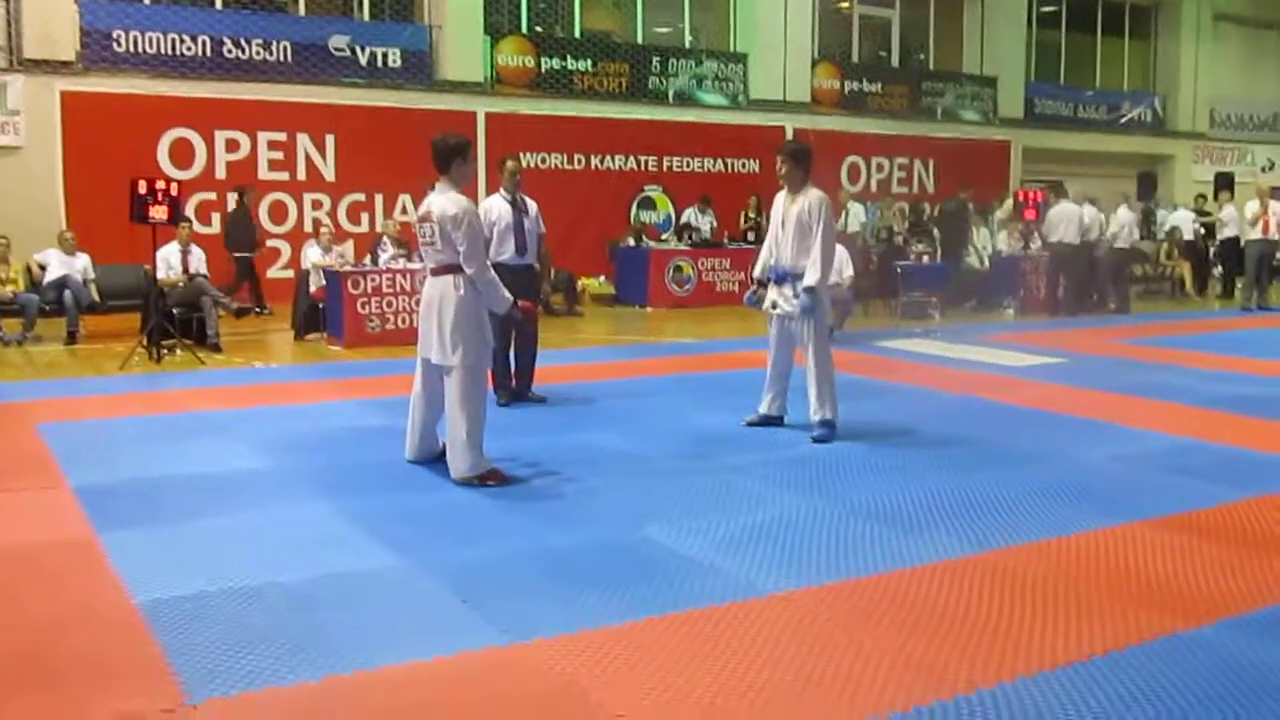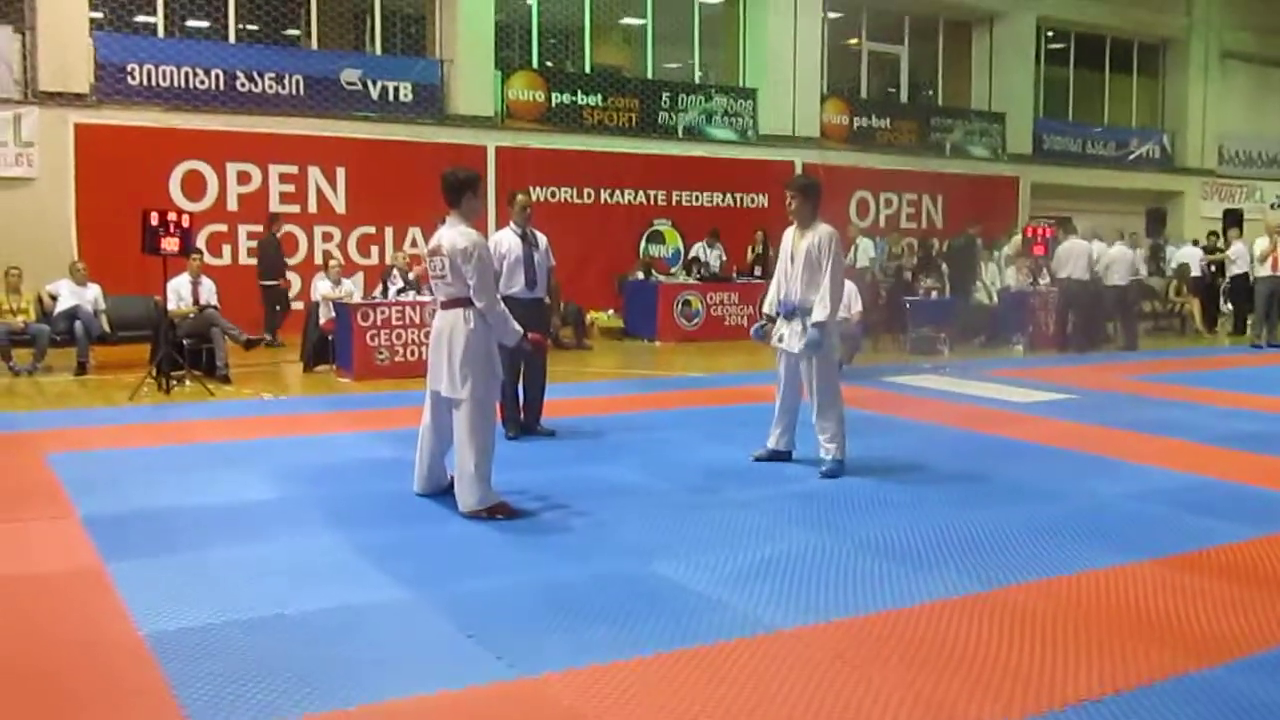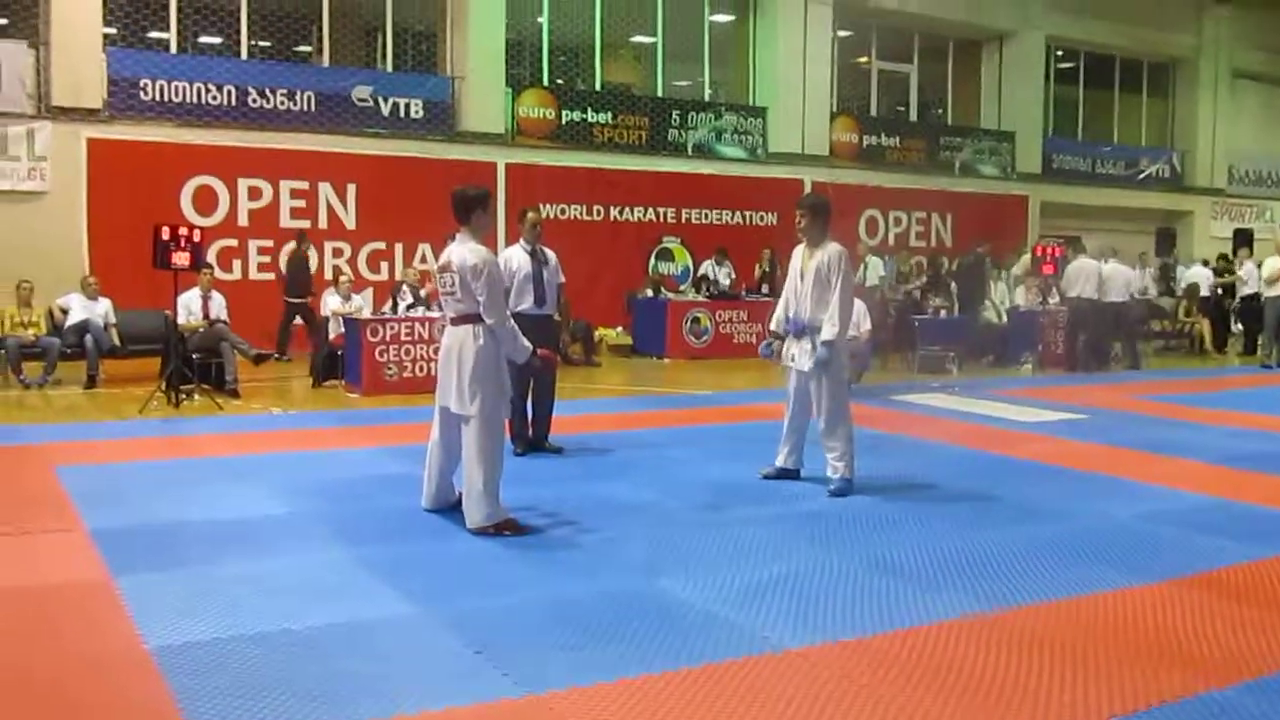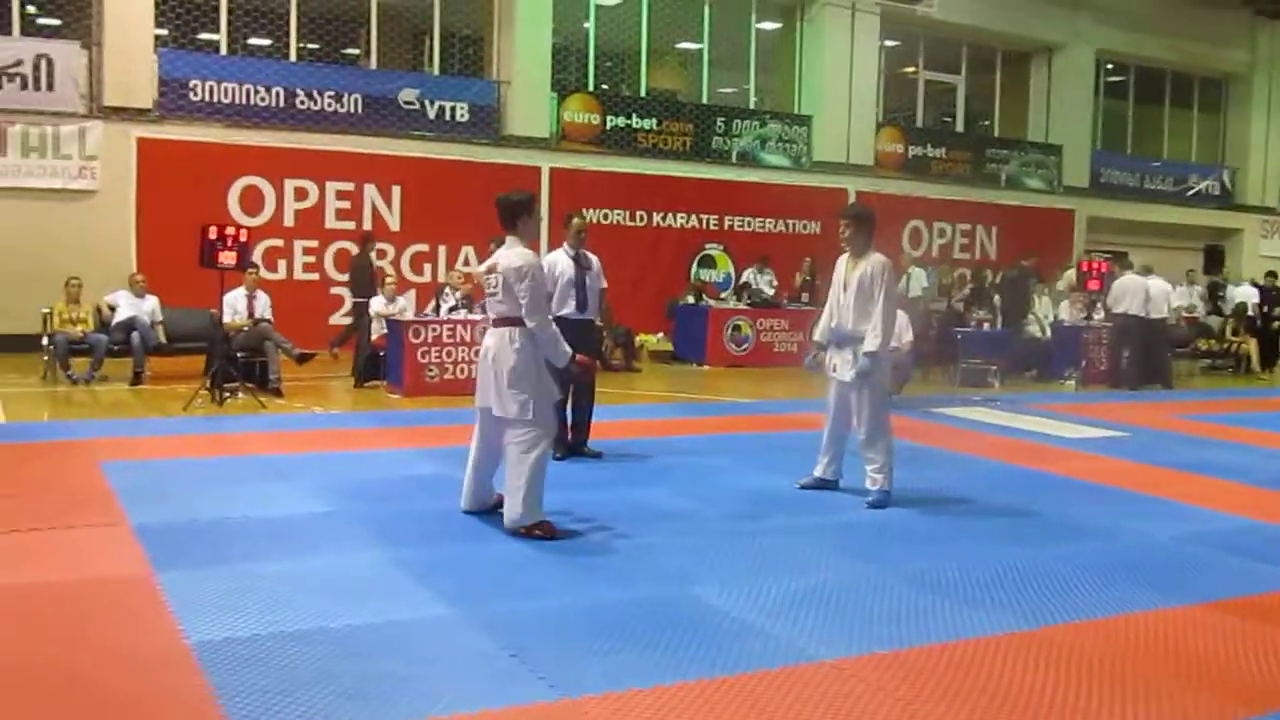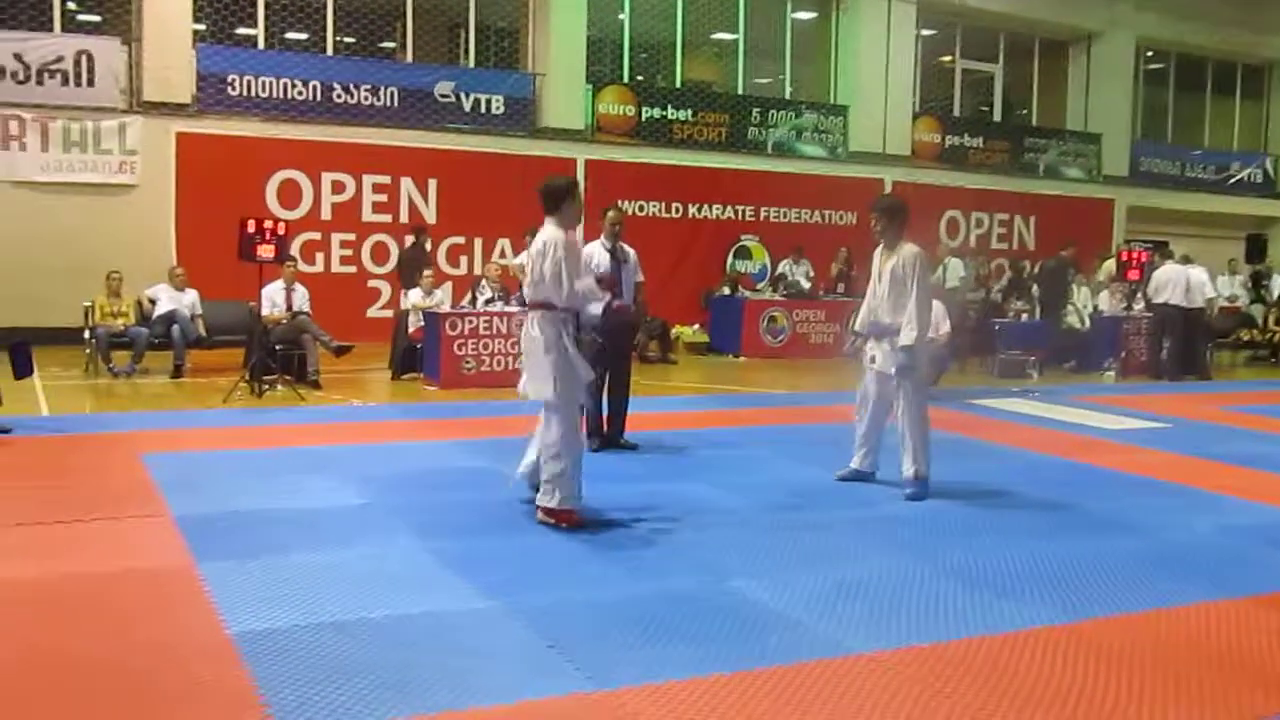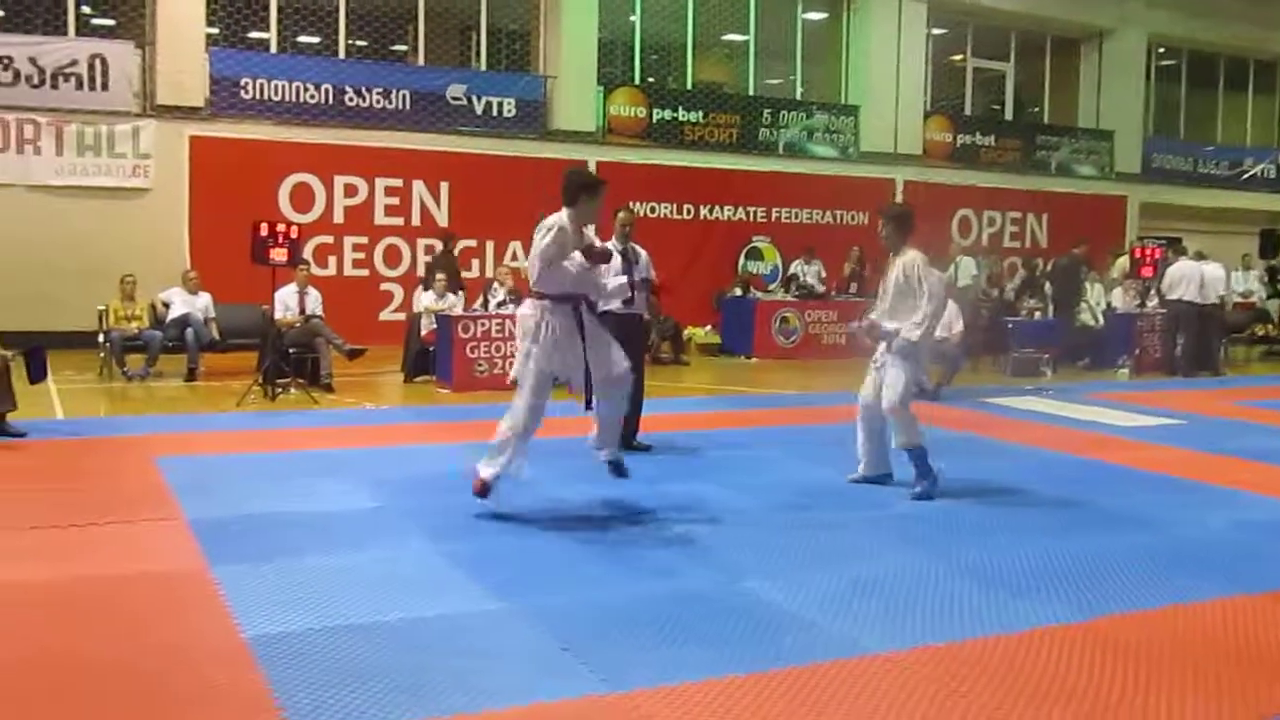
dt=0.2s
person 1, frame 1
left shoulder: (427, 205)
right shoulder: (461, 207)
right elbow: (476, 266)
right wrist: (508, 304)
left hip: (434, 291)
right hip: (459, 296)
left knee: (431, 373)
right knee: (465, 379)
left ankle: (422, 445)
right ankle: (468, 464)
person 1, frame 2
left shoulder: (437, 238)
right shoulder: (471, 241)
right elbow: (486, 299)
right wrist: (518, 336)
left hip: (444, 324)
right hip: (469, 329)
left knee: (440, 407)
right knee: (474, 412)
left ankle: (430, 478)
right ankle: (476, 498)
person 1, frame 3
left shoulder: (447, 255)
right shoulder: (481, 257)
right elbow: (496, 315)
right wrist: (528, 352)
left hip: (453, 339)
right hip: (478, 344)
left knee: (449, 423)
right knee: (483, 429)
left ankle: (438, 493)
right ankle: (484, 514)
person 1, frame 4
left shoulder: (495, 258)
right shoulder: (526, 261)
right elbow: (535, 317)
right wrist: (568, 358)
left hip: (495, 343)
right hip: (518, 348)
left knee: (493, 426)
right knee: (534, 431)
left ankle: (478, 495)
right ankle: (521, 513)
person 1, frame 5
left shoulder: (557, 237)
right shoulder: (557, 241)
right elbow: (563, 293)
left wrist: (605, 300)
right wrist: (606, 301)
left hip: (555, 330)
right hip: (549, 332)
left knee: (561, 410)
right knee: (564, 416)
left ankle: (535, 469)
right ankle: (553, 502)
person 1, frame 6
left shoulder: (584, 235)
right shoulder: (554, 228)
left elbow: (596, 286)
right elbow: (541, 272)
left wrist: (629, 286)
right wrist: (585, 262)
left hip: (579, 320)
right hip: (546, 320)
left knee: (615, 381)
right knee: (530, 401)
left ankle: (609, 450)
right ankle: (491, 469)
person 2, frame 1
left shoulder: (817, 200)
right shoulder: (779, 199)
left elbow: (823, 248)
left wrist: (811, 289)
right wrist: (759, 281)
left hip: (804, 288)
right hip: (778, 287)
left knee: (815, 354)
right knee: (778, 353)
left ankle: (824, 418)
right ankle: (772, 409)
person 2, frame 2
left shoulder: (827, 235)
right shoulder: (788, 234)
left elbow: (832, 284)
left wrist: (820, 324)
right wrist: (768, 316)
left hip: (812, 324)
right hip: (788, 323)
left knee: (823, 391)
right knee: (786, 388)
left ankle: (833, 454)
right ankle: (780, 445)
person 2, frame 3
left shoulder: (836, 254)
right shoulder: (798, 252)
left elbow: (841, 303)
left wrist: (829, 343)
right wrist: (776, 333)
left hip: (822, 342)
right hip: (798, 341)
left knee: (831, 409)
right knee: (795, 405)
left ankle: (841, 473)
right ankle: (788, 463)
person 2, frame 4
left shoulder: (880, 265)
right shoulder: (842, 262)
left elbow: (884, 313)
left wrist: (871, 354)
right wrist: (820, 343)
left hip: (864, 354)
right hip: (841, 352)
left knee: (871, 421)
right knee: (835, 416)
left ankle: (880, 485)
right ankle: (826, 472)
person 2, frame 5
left shoulder: (913, 256)
right shoulder: (879, 253)
left elbow: (920, 305)
left wrist: (908, 346)
right wrist: (862, 331)
left hip: (901, 345)
right hip: (878, 343)
left knee: (911, 411)
right knee: (870, 406)
left ankle: (917, 476)
right ankle: (864, 464)
person 2, frame 6
left shoulder: (914, 261)
right shoulder: (895, 260)
left elbow: (938, 296)
left wrist: (914, 335)
right wrist: (874, 323)
left hip: (906, 347)
right hip: (889, 345)
left knee: (895, 405)
right knee: (869, 404)
left ankle: (924, 472)
right ankle: (874, 468)
person 3, frame 1
left shoulder: (531, 205)
right shoulder: (489, 206)
left elbow: (541, 244)
right elbow: (482, 245)
left wrist: (545, 277)
left hip: (527, 273)
right hip: (502, 273)
left knee: (528, 334)
right knee: (500, 335)
left ankle: (523, 387)
right ankle: (503, 389)
person 3, frame 2
left shoulder: (541, 239)
right shoulder: (499, 239)
left elbow: (550, 277)
right elbow: (492, 278)
left wrist: (555, 310)
left hip: (537, 306)
right hip: (511, 306)
left knee: (537, 367)
right knee: (509, 368)
left ankle: (532, 420)
right ankle: (511, 422)
person 3, frame 3
left shoulder: (550, 256)
right shoulder: (509, 256)
left elbow: (560, 294)
right elbow: (501, 295)
left hip: (546, 323)
right hip: (521, 323)
left knee: (546, 383)
right knee: (519, 384)
left ankle: (540, 437)
right ankle: (519, 439)
person 3, frame 4
left shoulder: (593, 261)
right shoulder: (553, 260)
left elbow: (602, 299)
left hip: (588, 328)
right hip: (562, 327)
left knee: (585, 388)
right knee: (559, 388)
left ankle: (579, 442)
right ankle: (559, 443)
person 3, frame 5
left shoulder: (630, 254)
right shoulder: (591, 253)
left elbow: (638, 291)
left wrist: (641, 325)
left hip: (624, 320)
right hip: (597, 320)
left knee: (621, 380)
right knee: (594, 380)
left ankle: (615, 434)
right ankle: (595, 434)
person 3, frame 6
left shoulder: (642, 255)
left elbow: (650, 291)
left hip: (636, 321)
right hip: (610, 320)
left knee: (635, 382)
left ankle: (629, 435)
